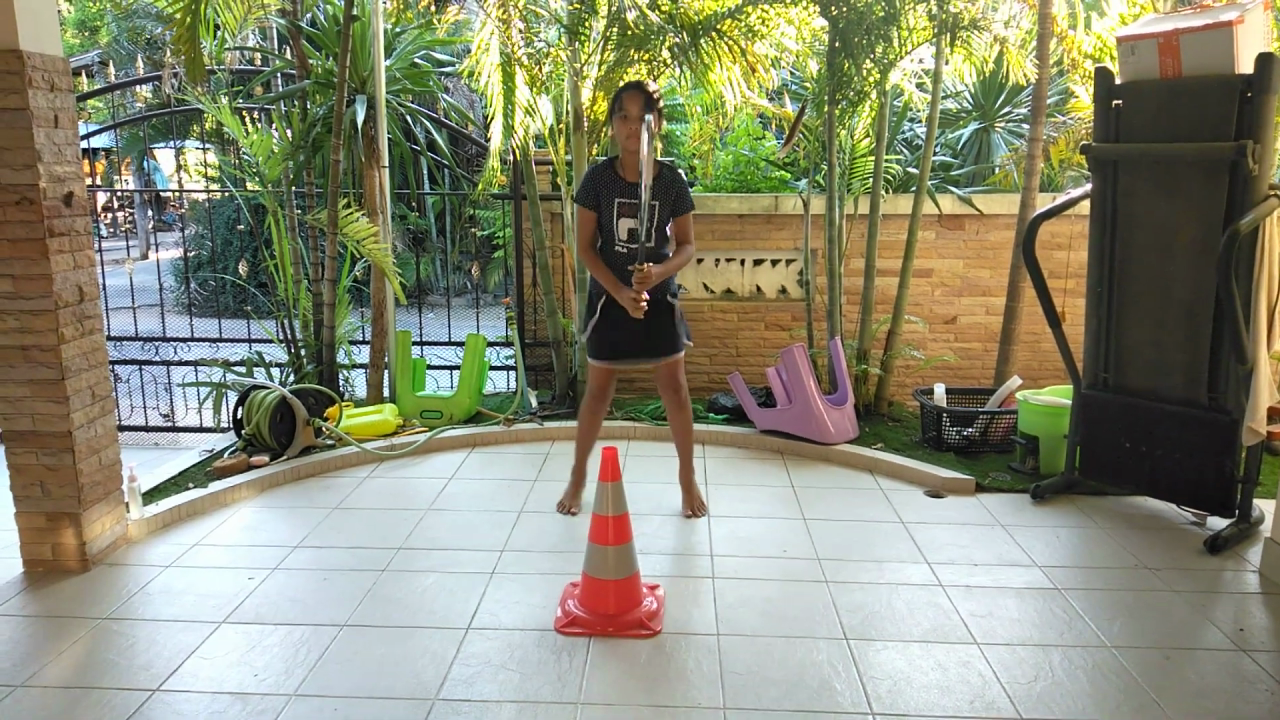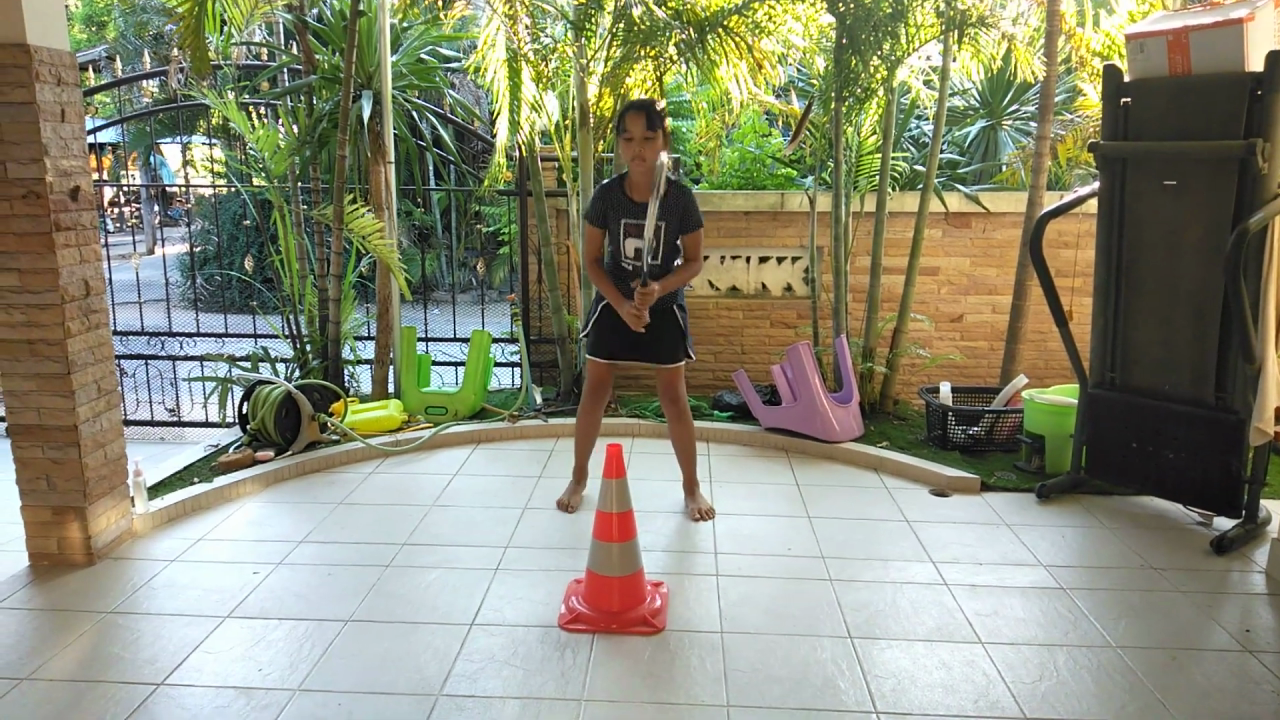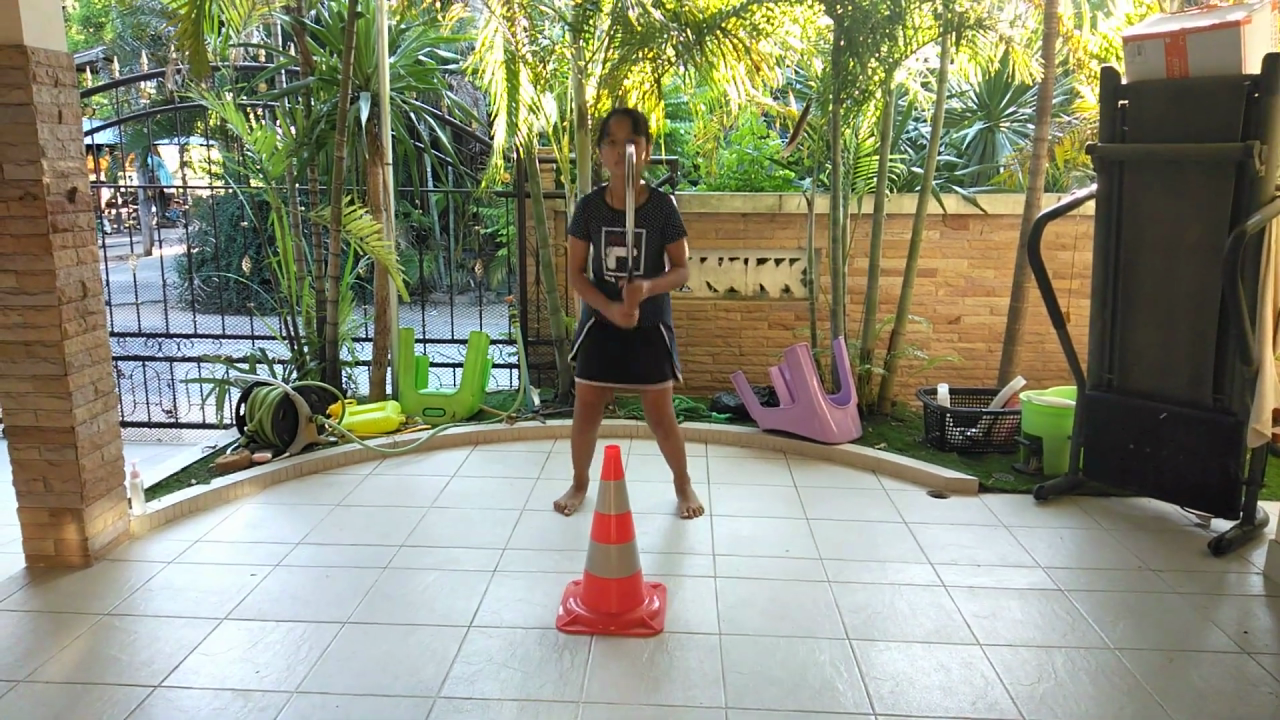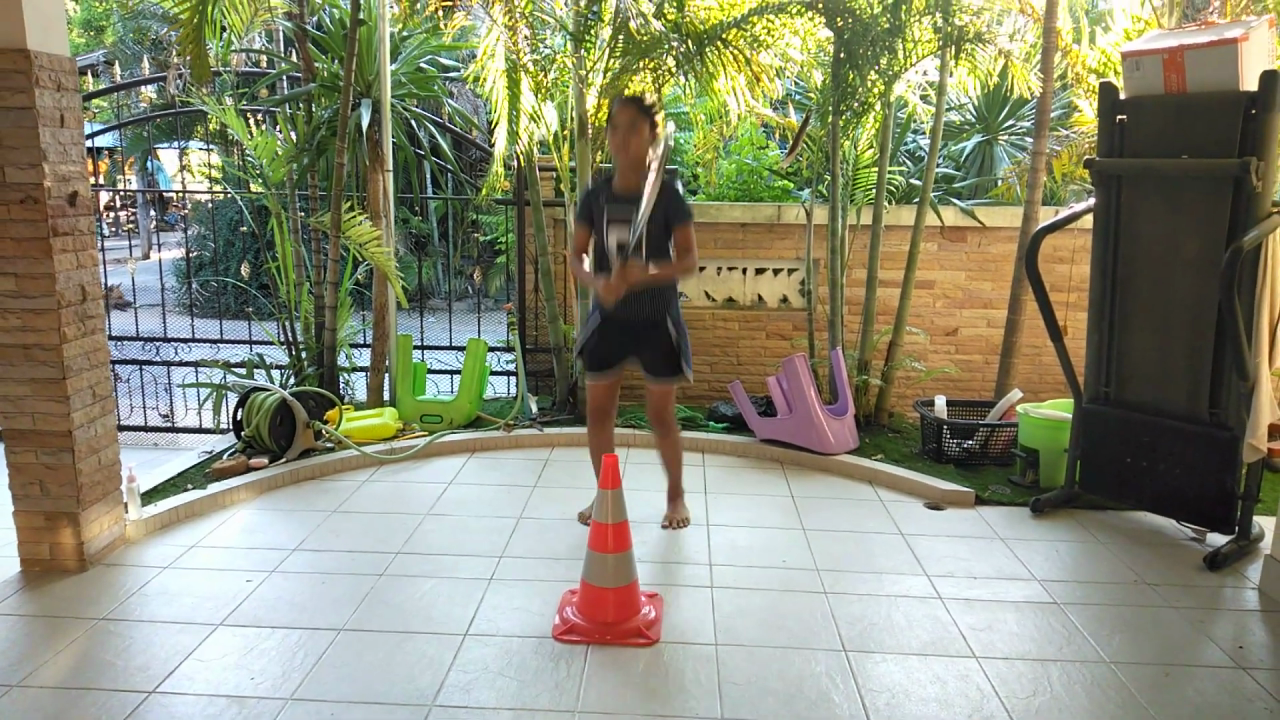
dt=0.5s
person 1, frame 1
left shoulder: (672, 180)
right shoulder: (597, 178)
left elbow: (686, 244)
right elbow: (584, 246)
left wrist: (659, 271)
right wrist: (619, 292)
left hip: (659, 300)
right hip: (609, 299)
left knee: (674, 389)
right knee: (599, 393)
left ankle: (688, 479)
right ankle: (577, 477)
person 1, frame 2
left shoulder: (680, 197)
right shoulder: (606, 195)
left elbow: (694, 260)
right elbow: (592, 259)
left wrist: (659, 290)
right wrist: (621, 304)
left hip: (664, 309)
right hip: (613, 306)
left knee: (674, 399)
right knee: (594, 393)
left ankle: (691, 486)
right ankle: (578, 477)
person 1, frame 3
left shoulder: (662, 206)
right shoulder: (588, 207)
left elbow: (682, 270)
right elbow: (576, 273)
left wrist: (649, 287)
right wrist: (609, 307)
left hip: (651, 324)
right hip: (600, 322)
left knee: (660, 417)
right knee: (586, 413)
left ankle: (683, 484)
right ankle: (580, 483)
person 1, frame 4
left shoulder: (668, 195)
right shoulder: (596, 195)
left elbow: (687, 261)
right elbow: (577, 255)
left wrist: (643, 276)
right wrist: (596, 283)
left hip: (657, 318)
right hip: (610, 317)
left knee: (660, 416)
right knee: (598, 411)
left ankle: (675, 495)
